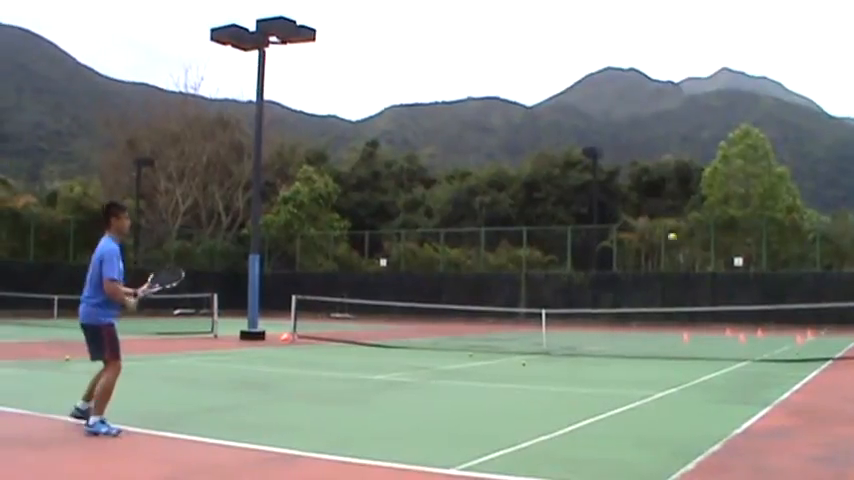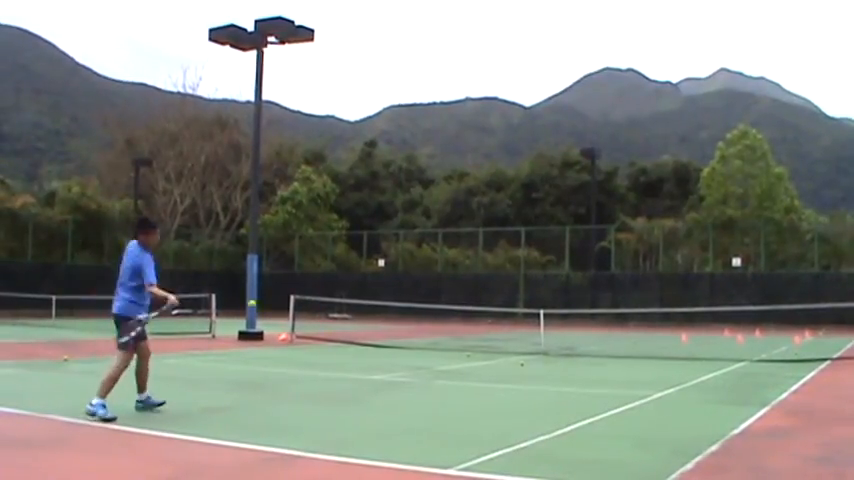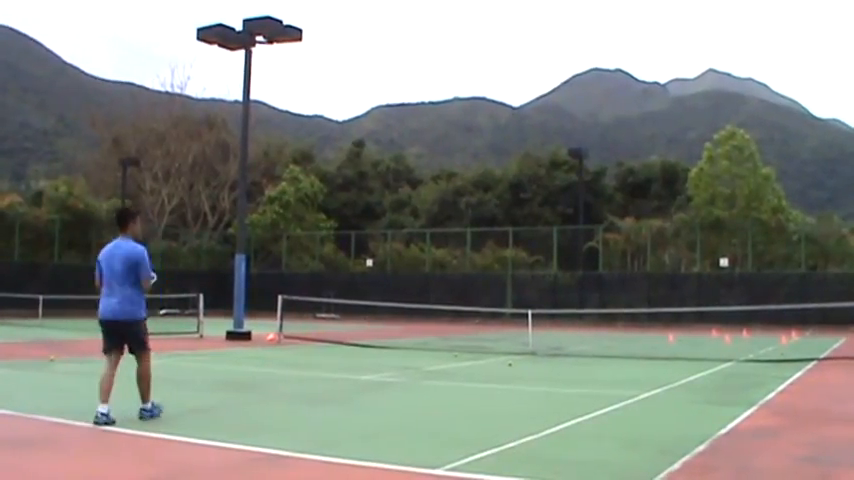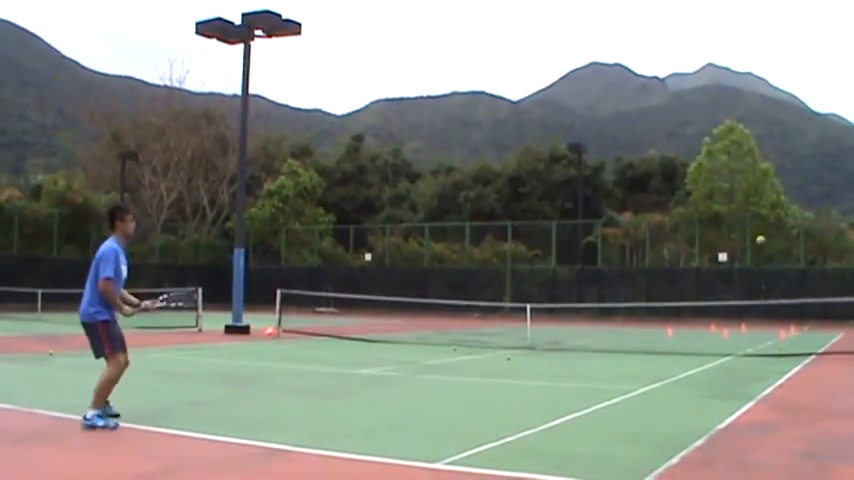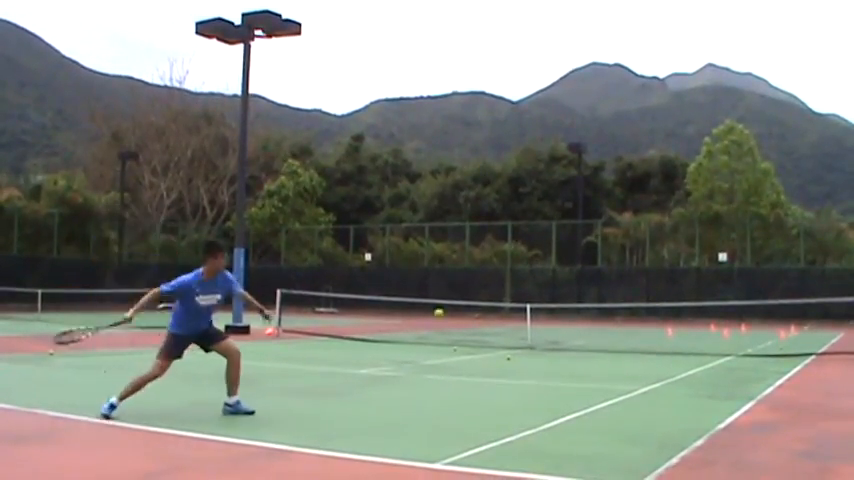
dt=1s
person 1, frame 1
left shoulder: (107, 246)
right shoulder: (110, 249)
right elbow: (109, 288)
left wrist: (133, 292)
right wrist: (128, 303)
left hip: (93, 314)
right hip: (99, 316)
left knee: (109, 366)
right knee: (114, 367)
left ankle: (83, 406)
right ankle: (95, 421)
person 1, frame 2
left shoulder: (133, 245)
right shoulder: (145, 260)
right elbow: (151, 288)
right wrist: (168, 296)
left hip: (133, 313)
right hip: (129, 313)
left knee: (145, 352)
right knee: (124, 358)
left ankle: (143, 398)
right ankle: (97, 403)
person 1, frame 3
left shoulder: (105, 251)
right shoulder: (138, 251)
left elbow: (99, 284)
right elbow: (146, 285)
left hip: (107, 314)
right hip: (132, 314)
left knee: (111, 361)
right knee: (143, 358)
left ankle: (102, 411)
right ankle: (146, 406)
person 1, frame 4
left shoulder: (117, 250)
right shoulder: (111, 250)
right elbow: (104, 286)
left wrist: (136, 302)
right wrist: (122, 309)
left hip: (104, 315)
right hip: (97, 315)
left knee: (121, 362)
right knee: (116, 363)
left ankle: (100, 402)
right ankle: (92, 414)
person 1, frame 5
left shoulder: (224, 278)
right shoulder: (188, 282)
left elbow: (241, 294)
right elbow: (156, 293)
left wrist: (262, 309)
right wrist: (133, 311)
left hip: (204, 327)
right hip: (180, 330)
left knee: (234, 353)
right knee: (156, 372)
left ankle: (232, 402)
right ankle: (115, 401)
